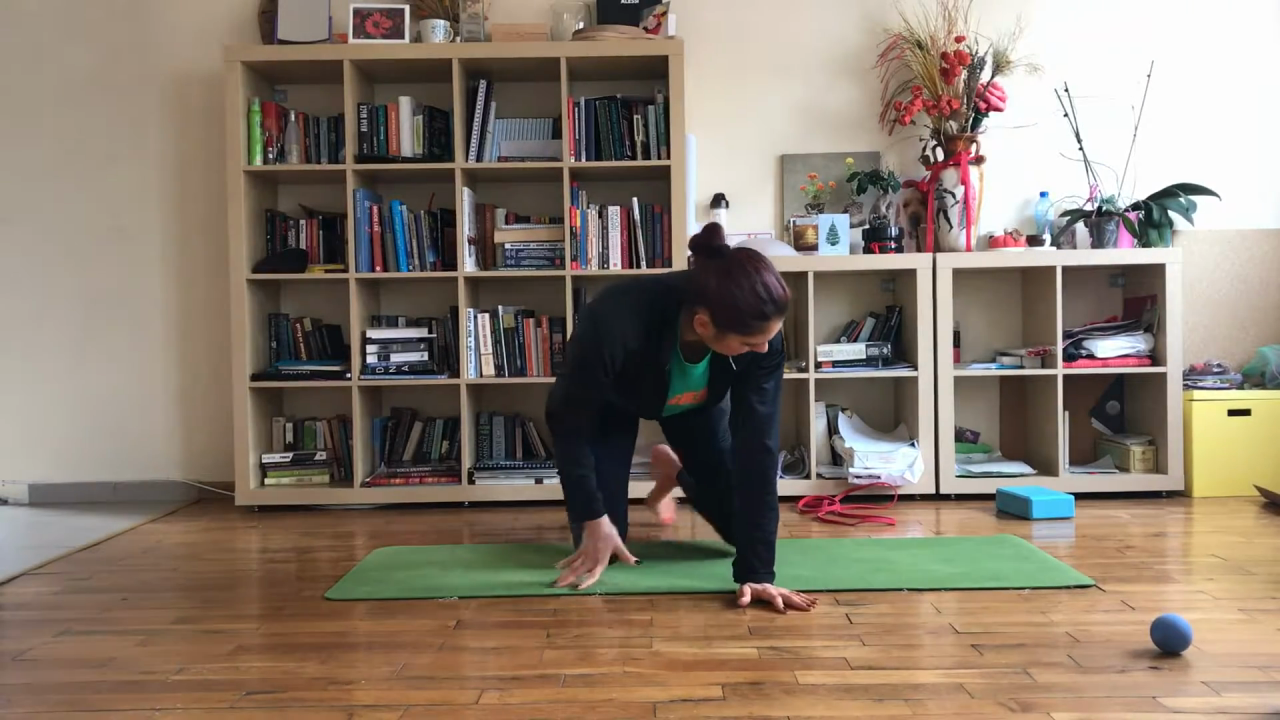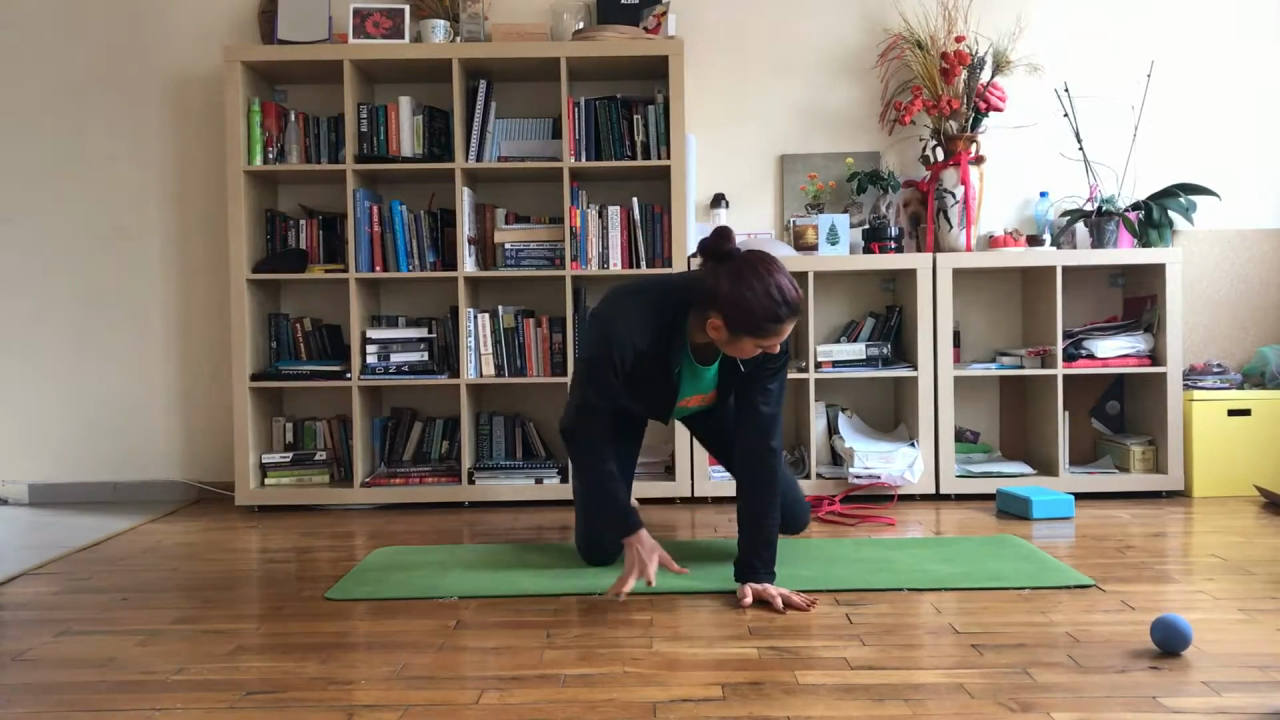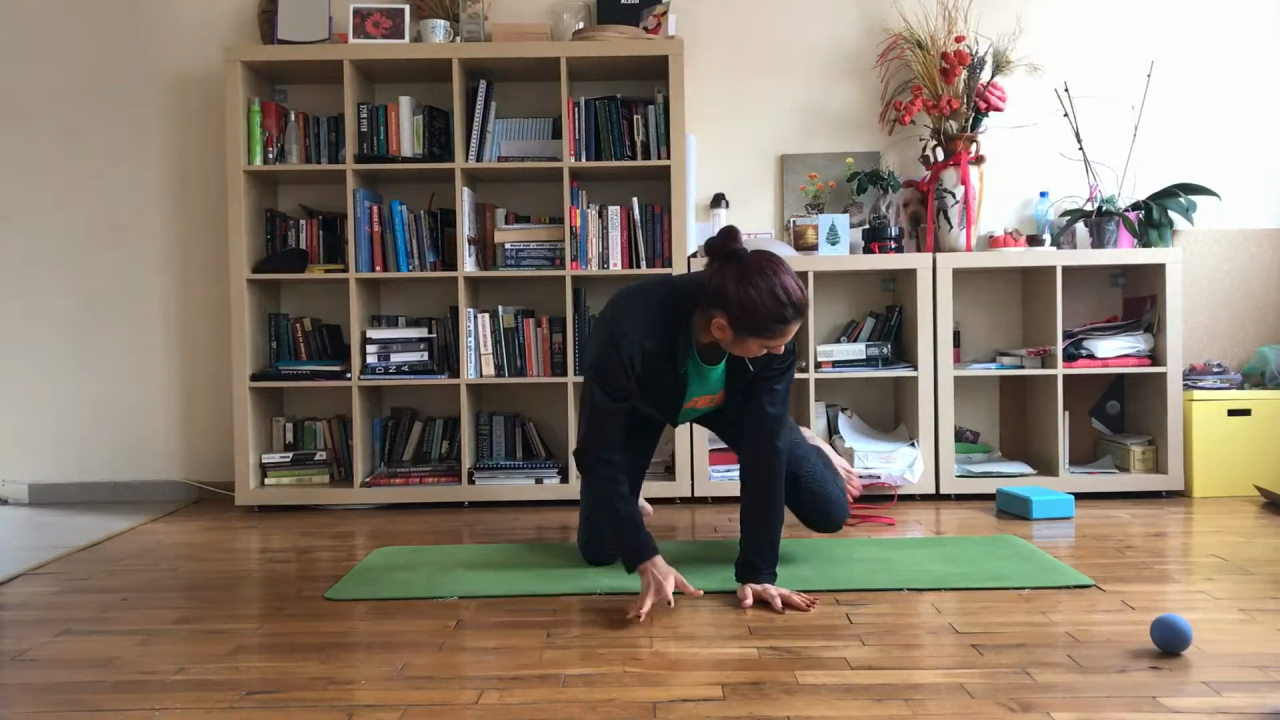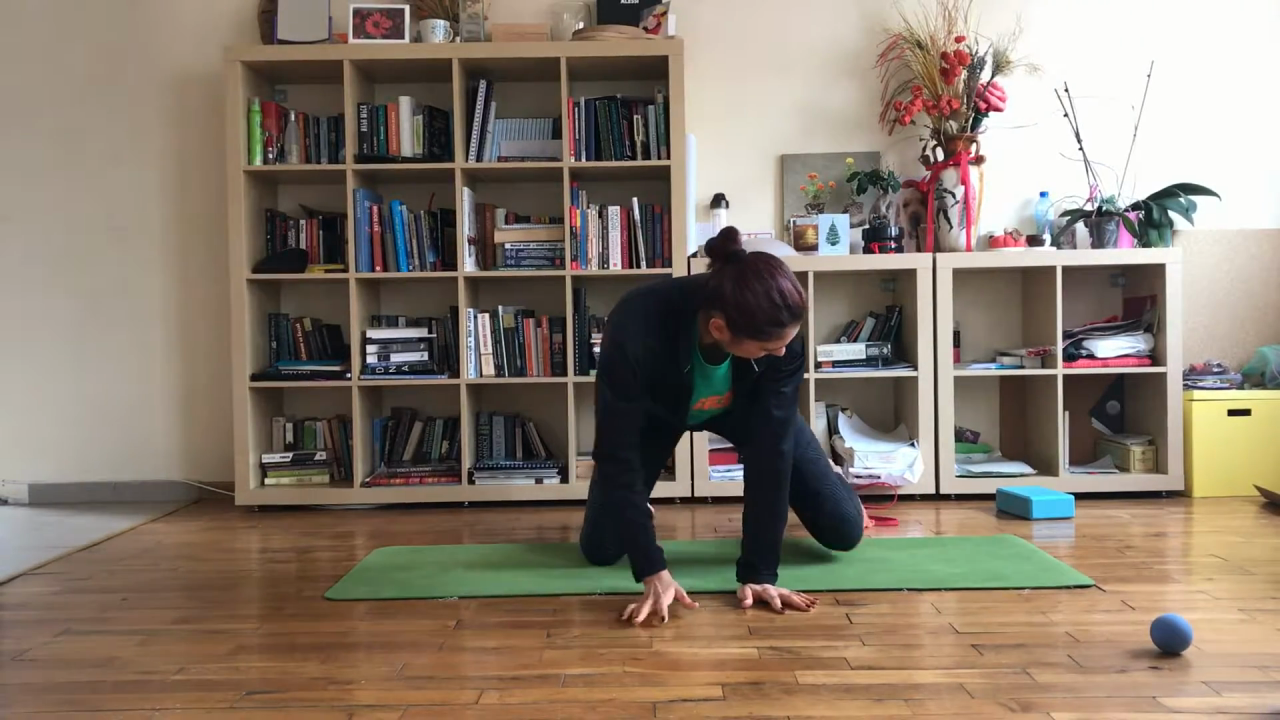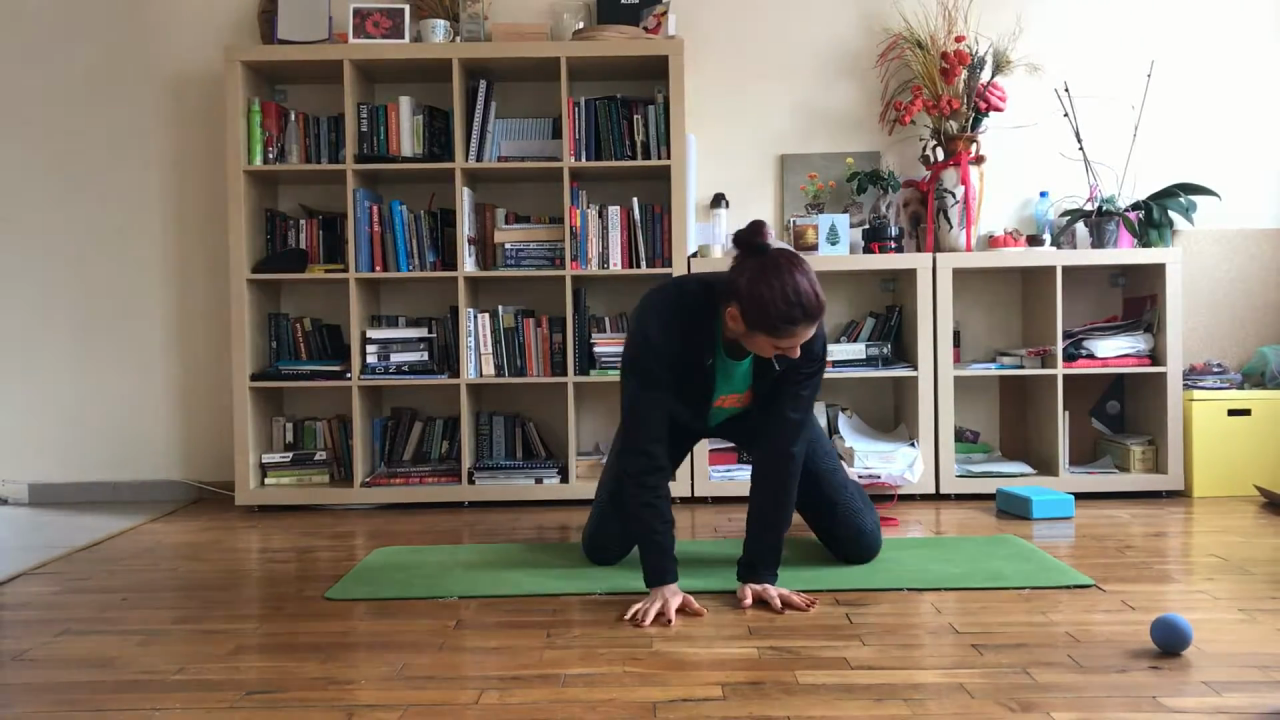
dt=0.2s
person 1, frame 1
left shoulder: (759, 332)
right shoulder: (614, 325)
left elbow: (756, 442)
right elbow: (565, 418)
left wrist: (756, 572)
right wrist: (593, 517)
left hip: (696, 401)
right hip: (611, 401)
left knee: (736, 528)
right knee: (596, 549)
left ankle: (676, 469)
person 1, frame 2
left shoulder: (764, 331)
right shoulder: (622, 328)
left elbow: (759, 442)
right elbow: (584, 434)
left wrist: (756, 571)
right wrist: (631, 531)
left hip: (715, 398)
right hip: (625, 402)
left knee: (792, 517)
right knee: (599, 547)
right ankle: (611, 497)
person 1, frame 3
left shoulder: (773, 333)
right shoulder: (630, 330)
left elbow: (764, 442)
right elbow: (599, 451)
left wrist: (758, 571)
right wrist: (646, 559)
left hip: (729, 401)
right hip: (641, 407)
left knee: (830, 511)
right knee: (599, 549)
left ankle: (807, 450)
right ankle: (624, 503)
person 1, frame 4
left shoulder: (780, 334)
right shoulder: (637, 329)
left elbow: (771, 445)
right elbow: (618, 453)
left wrist: (758, 571)
right wrist: (652, 572)
left hip: (743, 406)
right hip: (659, 411)
left knee: (844, 529)
right knee: (600, 548)
left ankle: (817, 472)
right ankle: (634, 502)
person 1, frame 5
left shoulder: (804, 337)
right shoulder: (662, 319)
left elbow: (781, 447)
right elbow: (643, 450)
left wrist: (758, 571)
right wrist: (662, 579)
left hip: (762, 412)
right hip: (678, 413)
left knee: (861, 541)
right knee: (602, 547)
